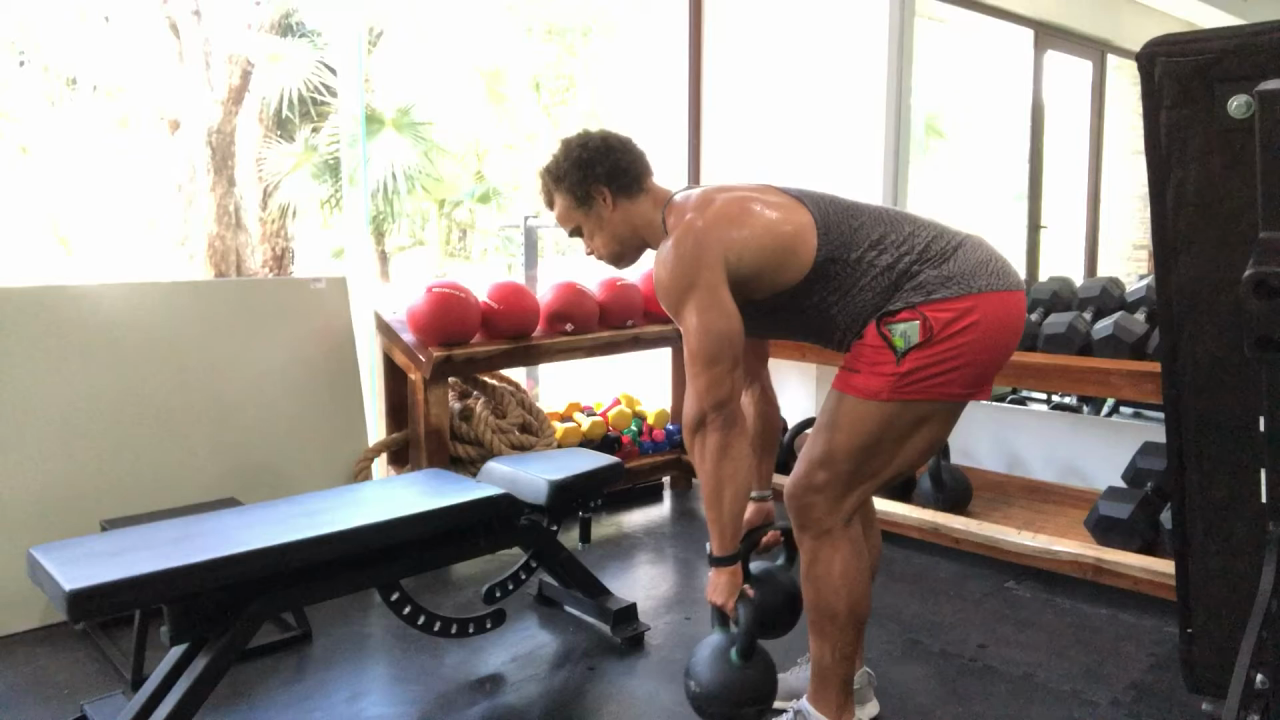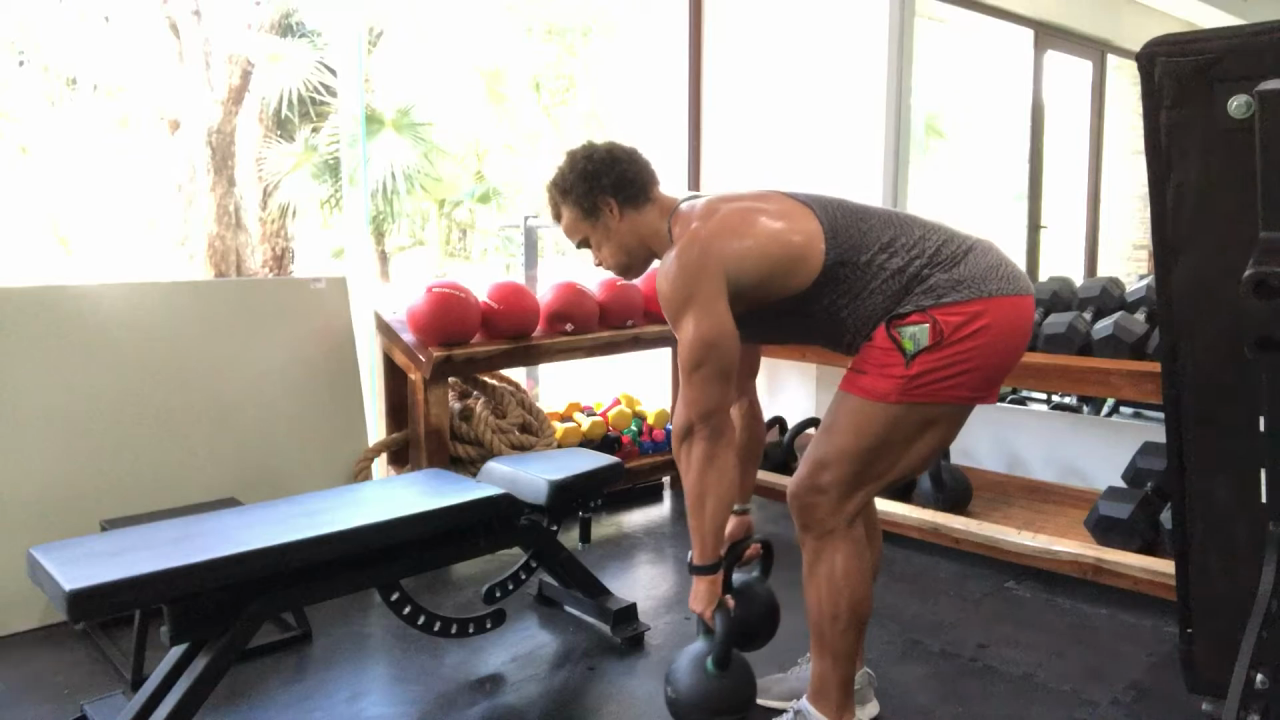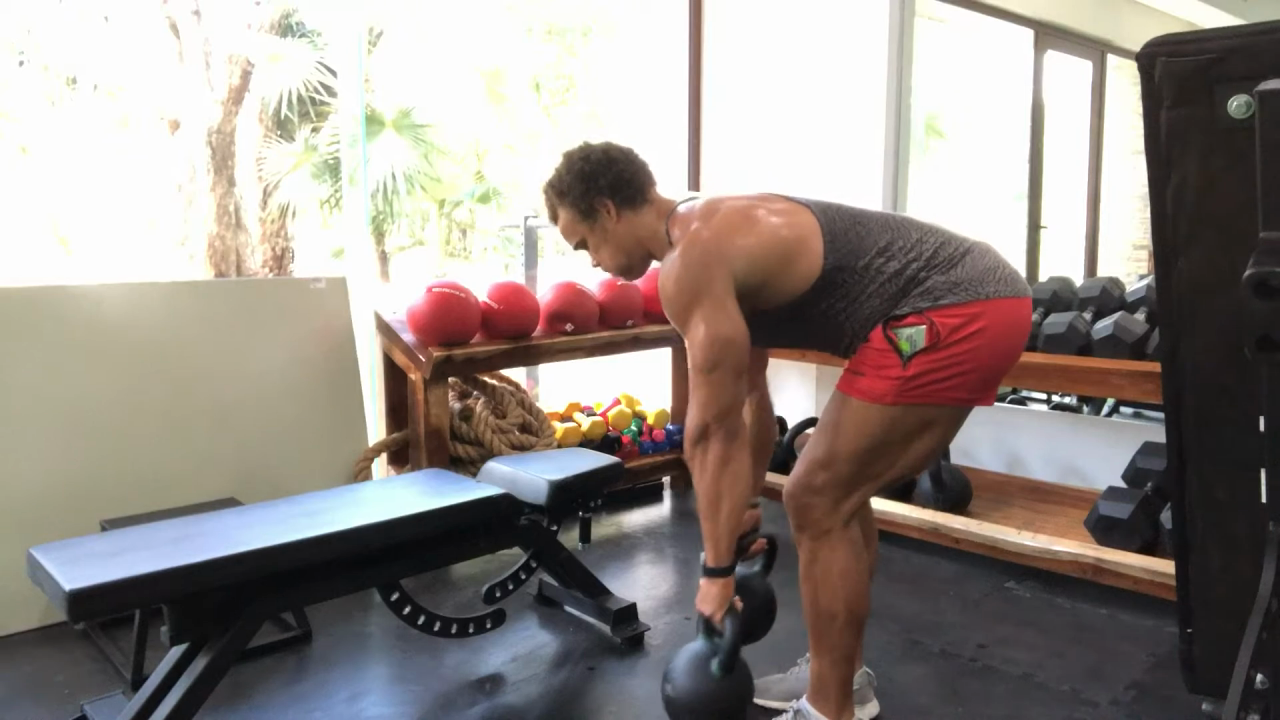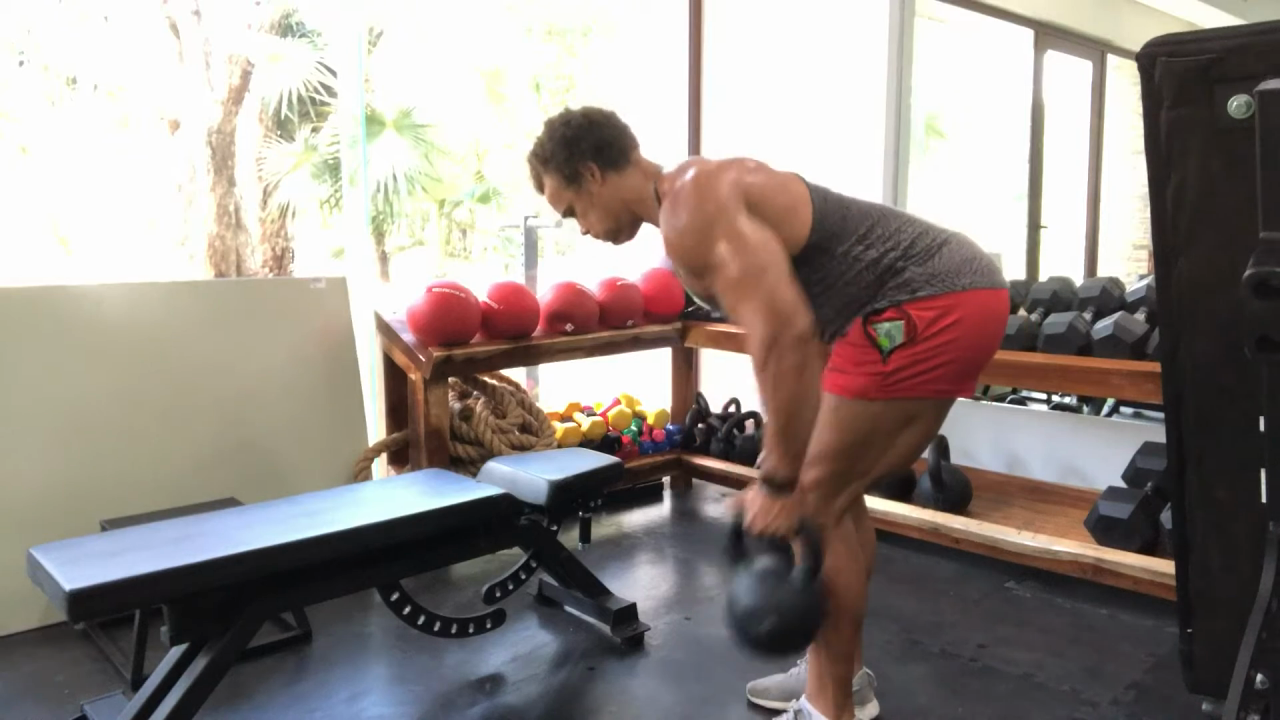
dt=0.3s
person 1, frame 1
left shoulder: (685, 251)
right shoulder: (708, 225)
left elbow: (710, 417)
right elbow: (750, 387)
left wrist: (723, 558)
right wrist: (758, 496)
left hip: (949, 308)
right hip: (971, 293)
left knee: (818, 500)
right knee: (840, 491)
person 1, frame 2
left shoulder: (688, 261)
right shoulder: (711, 235)
left elbow: (699, 427)
right elbow: (737, 400)
left wrist: (705, 568)
right wrist: (739, 509)
left hip: (958, 311)
right hip: (979, 298)
left knee: (822, 503)
right knee: (841, 491)
person 1, frame 3
left shoulder: (691, 262)
right shoulder: (713, 235)
left elbow: (713, 429)
right elbow: (747, 401)
left wrist: (716, 569)
right wrist: (744, 513)
left hip: (956, 315)
right hip: (974, 300)
left knee: (817, 501)
right knee: (835, 492)
person 1, frame 4
left shoulder: (689, 210)
right shoulder: (696, 198)
left elbow: (787, 333)
right elbow: (784, 323)
left wrist: (777, 483)
right wrist: (782, 462)
left hip: (933, 305)
right hip: (954, 293)
left knee: (813, 499)
right knee: (829, 490)
